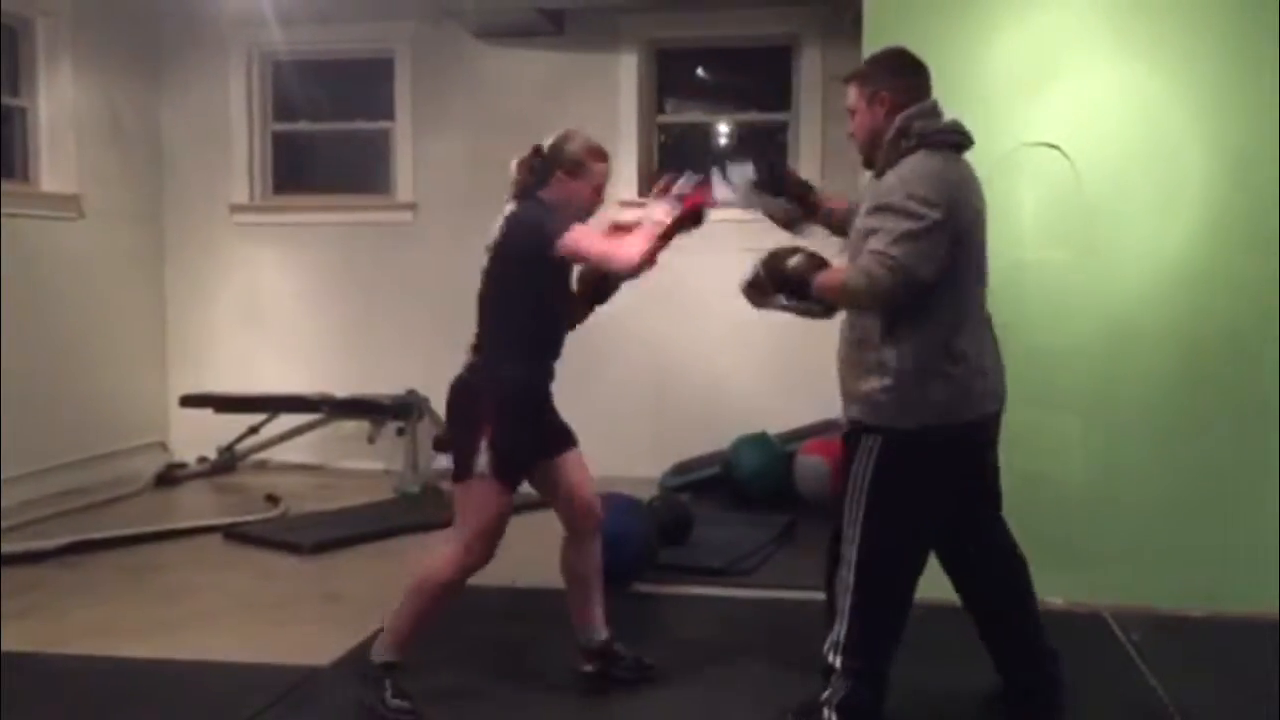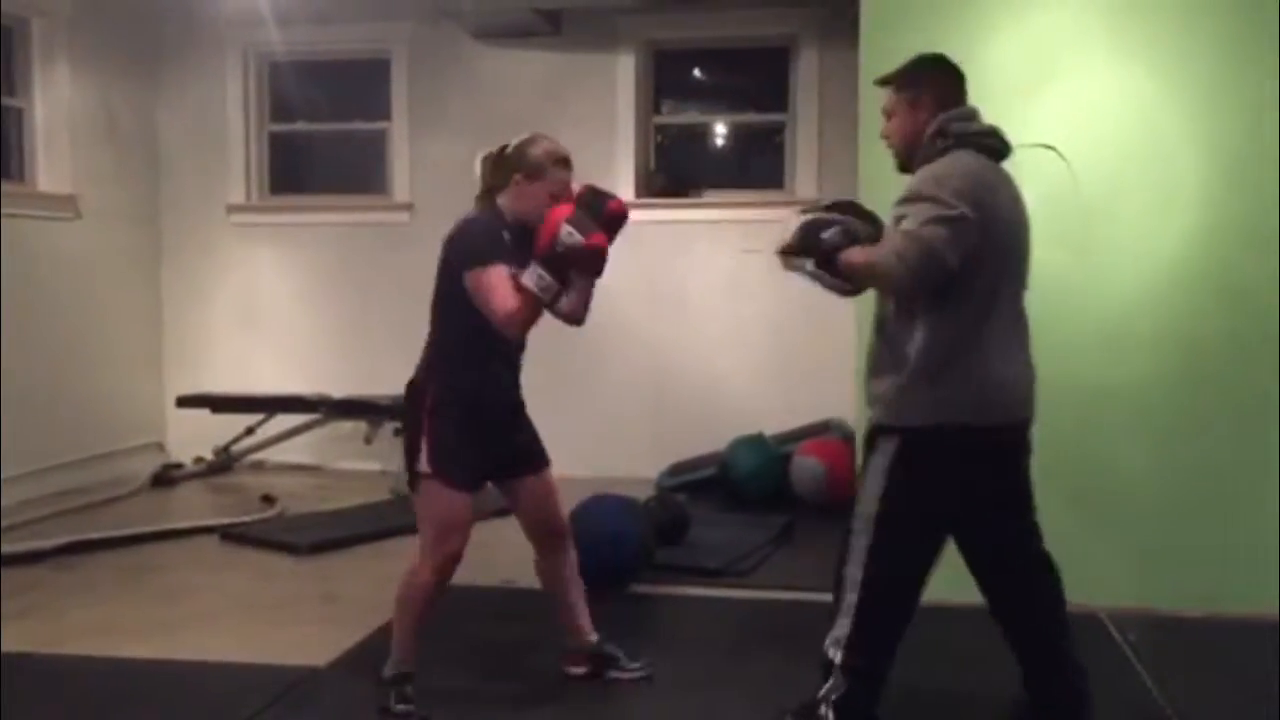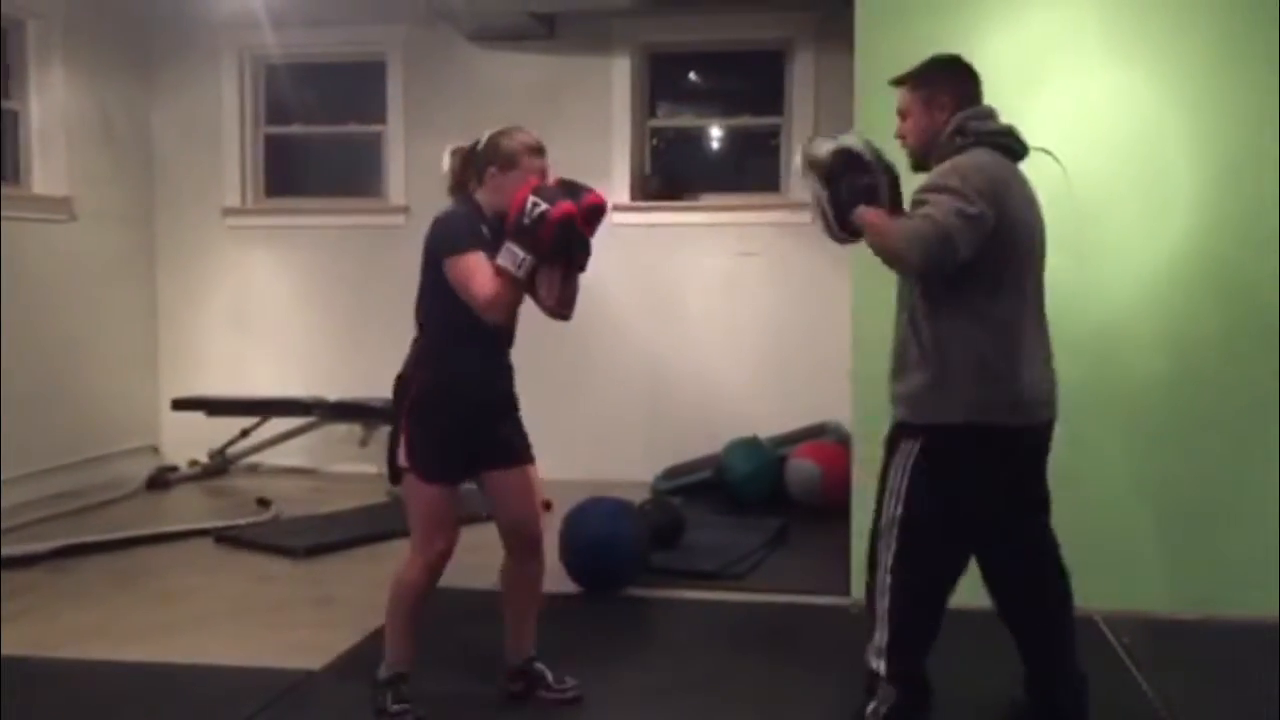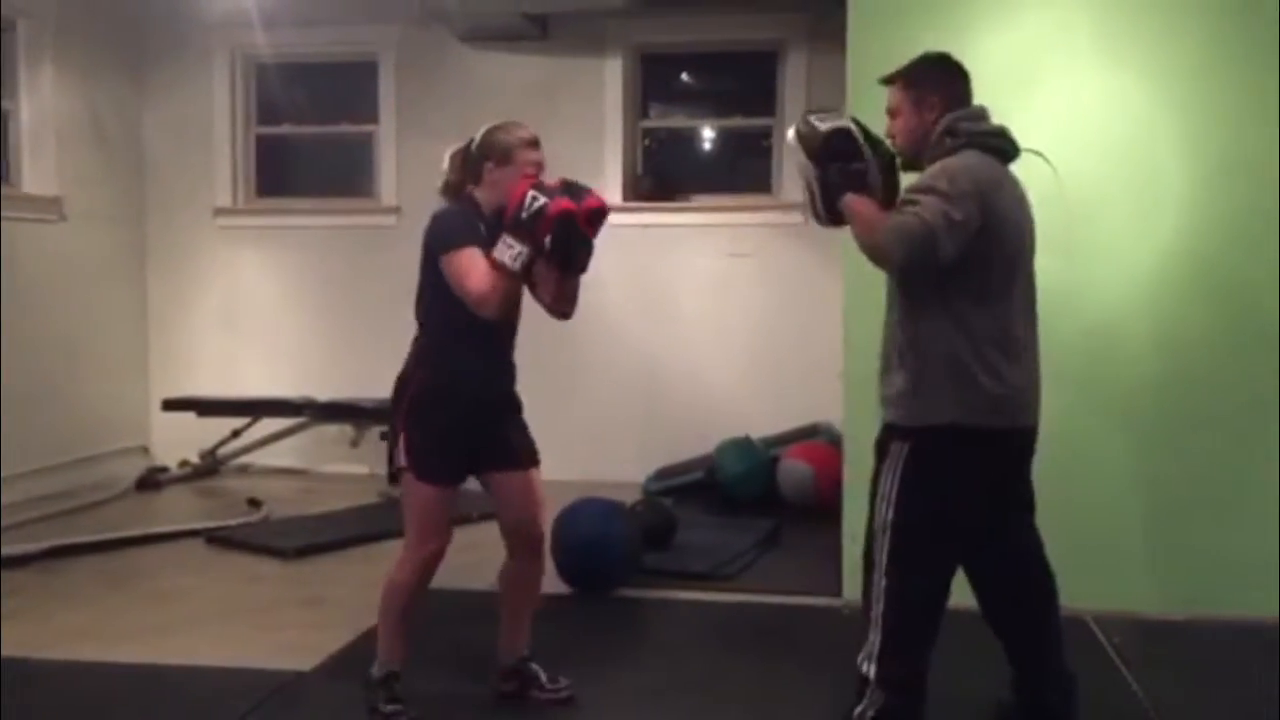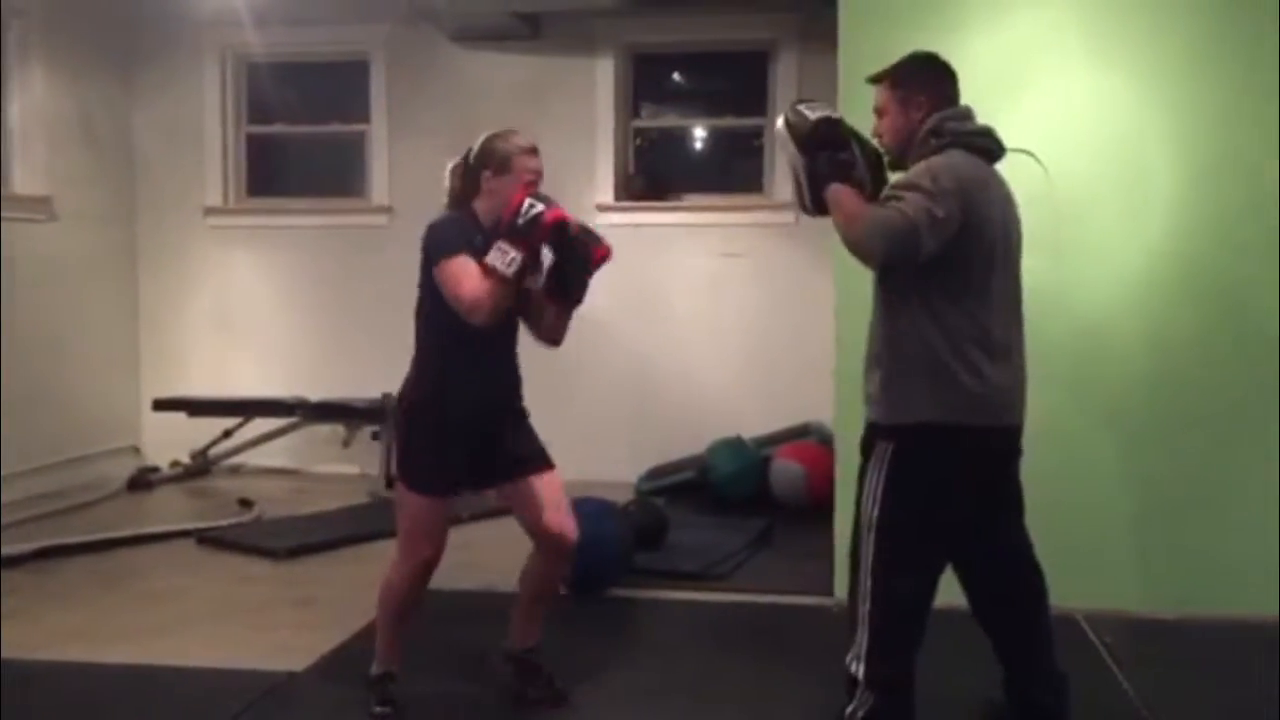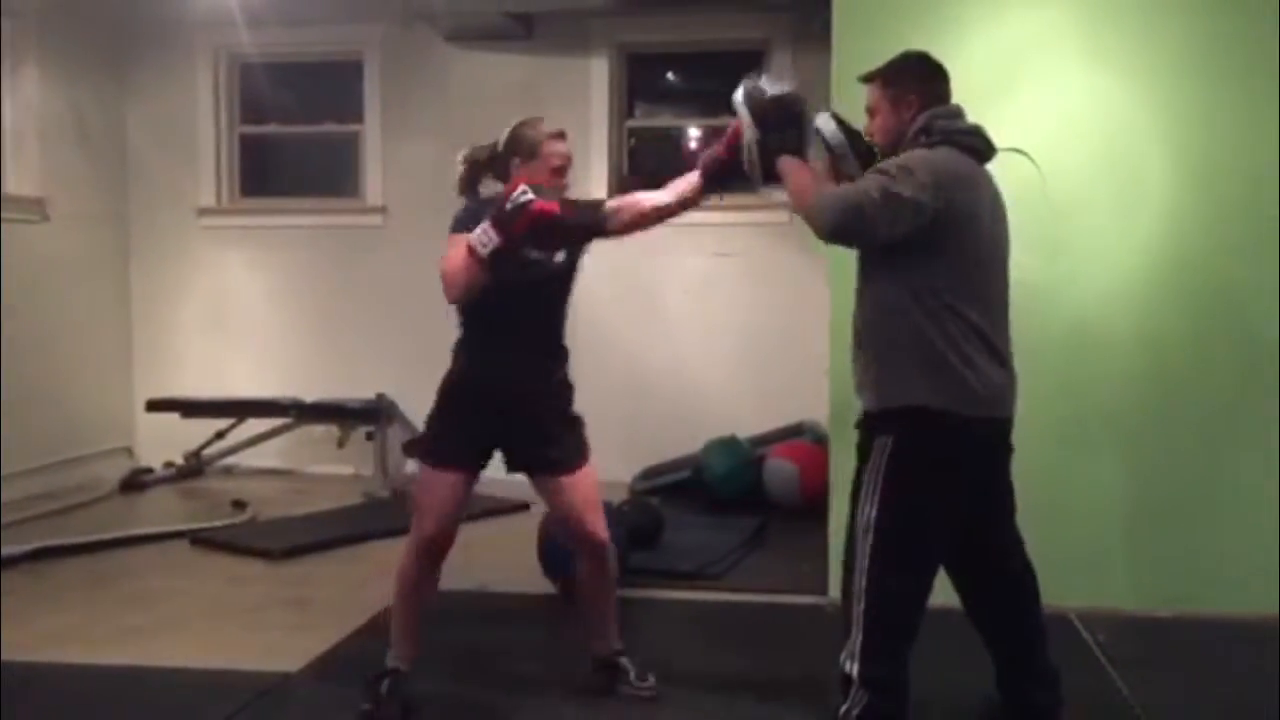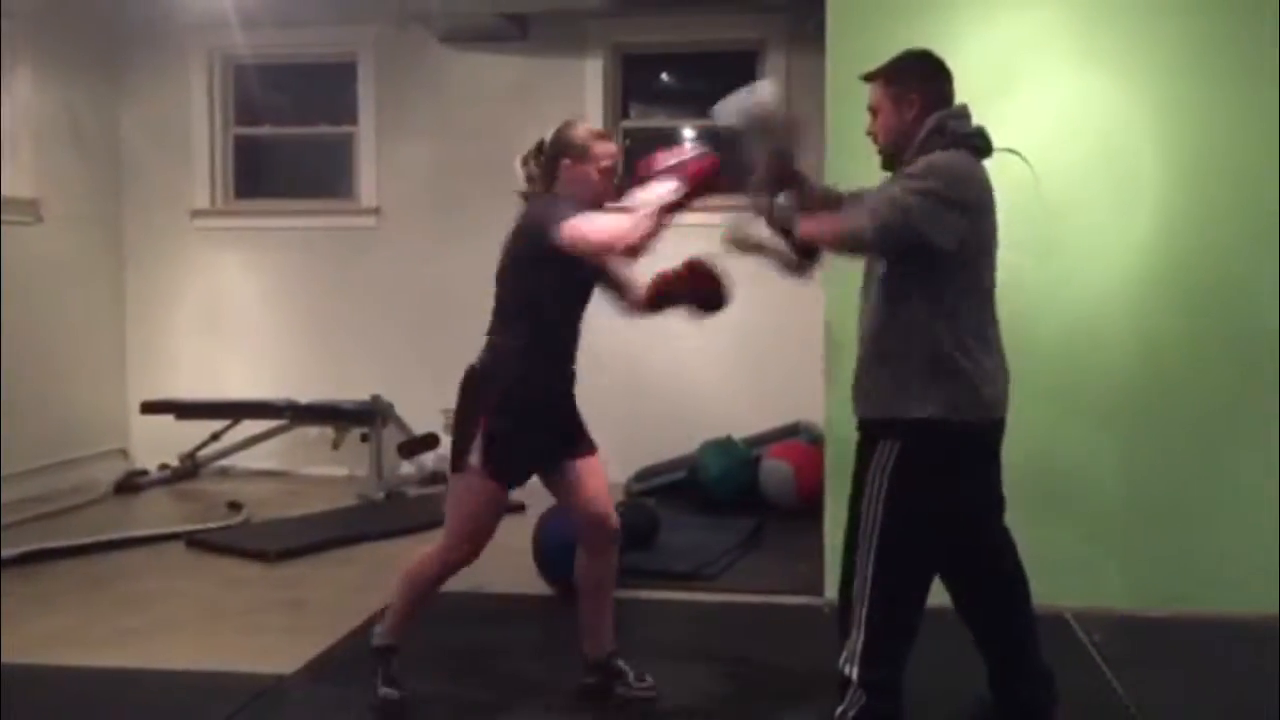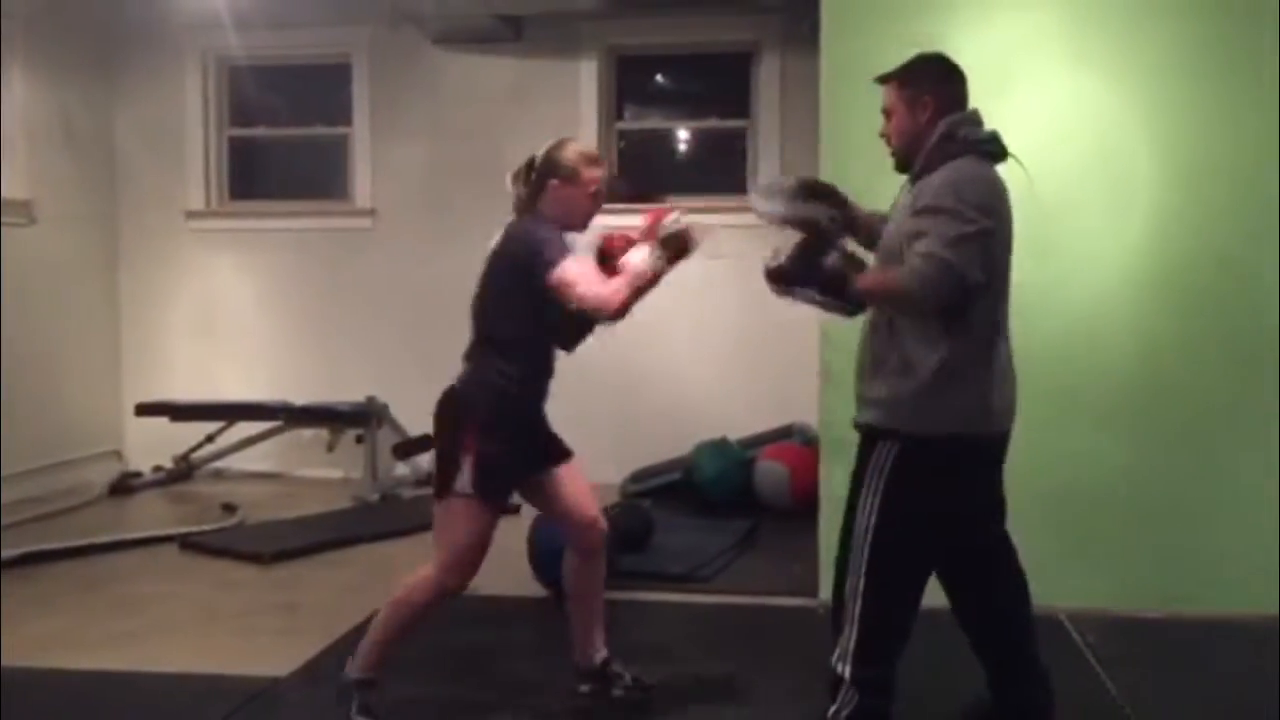
dt=0.2s
person 1, frame 1
left shoulder: (913, 181)
right shoulder: (948, 171)
left elbow: (879, 282)
right elbow: (864, 224)
left wrist: (802, 279)
right wrist: (801, 194)
left hip: (909, 417)
right hip: (966, 407)
left knee: (866, 569)
right knee: (984, 554)
person 1, frame 2
left shoulder: (948, 178)
right shoulder: (990, 178)
left elbow: (906, 265)
left wrist: (843, 256)
right wrist: (867, 248)
left hip: (931, 418)
right hip: (996, 412)
left knee: (875, 572)
right knee: (1015, 561)
person 1, frame 3
left shoulder: (966, 174)
right shoulder: (1004, 176)
left elbow: (919, 249)
left wrist: (861, 209)
right wrist: (880, 209)
left hip: (954, 417)
right hip: (1017, 412)
left knee: (907, 575)
right knee: (1027, 564)
person 1, frame 4
left shoulder: (956, 176)
right shoulder: (992, 175)
left elbow: (901, 248)
right elbow: (927, 248)
left wrist: (848, 194)
right wrist: (876, 194)
left hip: (942, 420)
right hip: (1000, 415)
left knee: (902, 579)
right knee: (1012, 567)
person 1, frame 5
left shoulder: (942, 175)
right shoulder: (979, 176)
left elbow: (877, 241)
right elbow: (906, 241)
left wrist: (830, 180)
right wrist: (863, 183)
left hip: (929, 419)
right hip: (988, 415)
left knee: (888, 579)
right knee: (1002, 567)
person 1, frame 6
left shoulder: (929, 171)
right shoulder: (956, 175)
left elbow: (838, 214)
right elbow: (876, 218)
left wrist: (782, 156)
left hip: (925, 413)
right hip: (976, 410)
left knee: (883, 579)
right knee: (993, 563)
person 1, frame 7
left shoulder: (943, 175)
right shoulder: (931, 174)
left elbow: (868, 232)
right elbow: (859, 216)
left wrist: (794, 223)
right wrist: (799, 186)
left hip: (920, 416)
right hip: (963, 412)
left knee: (881, 580)
right knee: (983, 562)
person 1, frame 8
left shoulder: (956, 185)
right shoulder: (958, 179)
left elbow: (928, 282)
right elbow: (892, 239)
left wrist: (845, 280)
right wrist: (841, 214)
left hip: (920, 424)
right hip: (971, 419)
left knee: (872, 588)
right knee: (982, 565)
person 2, frame 1
left shoulder: (541, 227)
right shoulder: (537, 224)
right elbow: (625, 258)
right wrist: (670, 207)
left hip: (528, 399)
right hip: (491, 402)
left knee: (585, 516)
right knee: (471, 546)
left ankle: (597, 650)
right ankle: (387, 661)
person 2, frame 2
left shoulder: (529, 236)
right shoulder: (476, 235)
left elbow: (574, 314)
right elbow: (509, 322)
right wrist: (551, 263)
left hip: (500, 405)
right hip: (448, 407)
left knee: (553, 529)
right knee: (442, 550)
left ankle: (587, 649)
person 2, frame 3
left shoulder: (514, 227)
right shoulder: (454, 226)
right elbow: (492, 305)
right wrist: (526, 244)
left hip: (492, 401)
right hip: (435, 403)
left knee: (527, 538)
right knee: (433, 549)
left ankle: (521, 666)
person 2, frame 4
left shoulder: (513, 225)
right shoulder: (451, 224)
left elbow: (561, 306)
right elbow: (486, 300)
right wrist: (522, 237)
left hip: (494, 403)
right hip: (435, 403)
left knee: (528, 537)
right knee: (426, 548)
left ankle: (514, 665)
person 2, frame 5
left shoulder: (523, 239)
right shoulder: (445, 234)
left elbow: (551, 332)
right elbow: (478, 309)
right wrist: (512, 247)
left hip: (501, 415)
right hip: (435, 415)
left knee: (560, 538)
right knee: (419, 558)
left ankle: (520, 656)
person 2, frame 6
left shoulder: (573, 219)
right shoulder: (477, 214)
left elbow: (664, 202)
right elbow: (457, 287)
left wrist: (714, 160)
right wrist: (500, 223)
left hip: (544, 403)
right hip: (473, 398)
left knee: (591, 536)
right knee: (428, 538)
left ankle: (607, 658)
person 2, frame 7
left shoulder: (575, 223)
right shoulder: (545, 218)
left elbow: (638, 296)
right elbow: (620, 241)
left wrist: (678, 288)
right wrist: (670, 182)
left hip: (549, 400)
right hip: (501, 399)
left knee: (602, 528)
right knee: (462, 544)
left ankle: (600, 662)
right ankle: (385, 644)
person 2, frame 8
left shoulder: (542, 243)
right shoulder: (534, 241)
left elbow: (568, 319)
right elbow: (606, 304)
right wrist: (657, 254)
left hip: (520, 418)
right hip: (479, 420)
left knee: (590, 532)
right knee: (453, 569)
left ankle: (595, 667)
